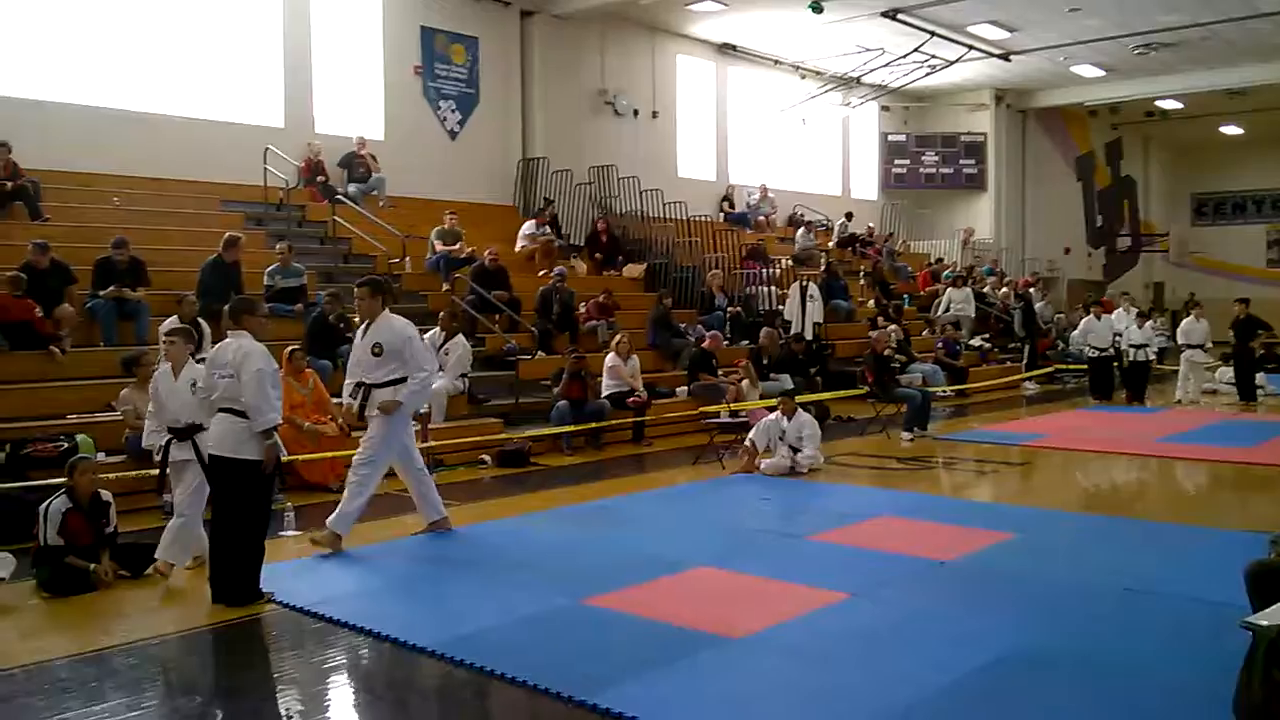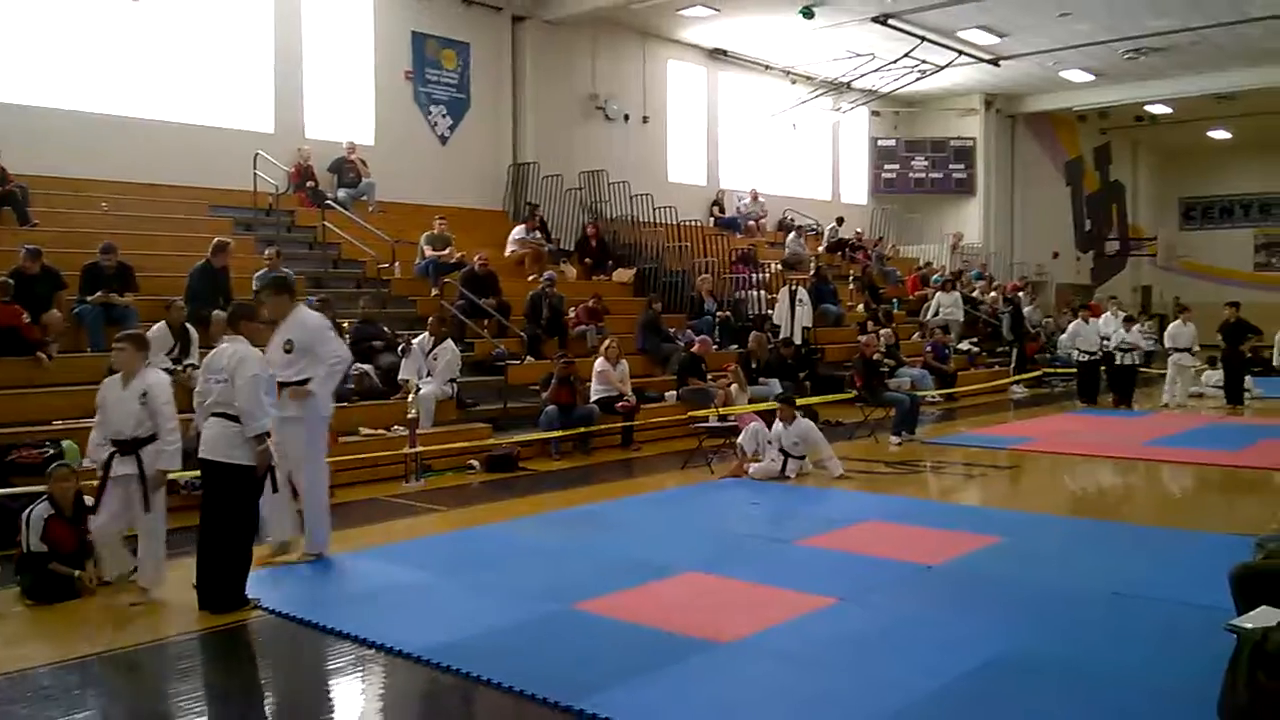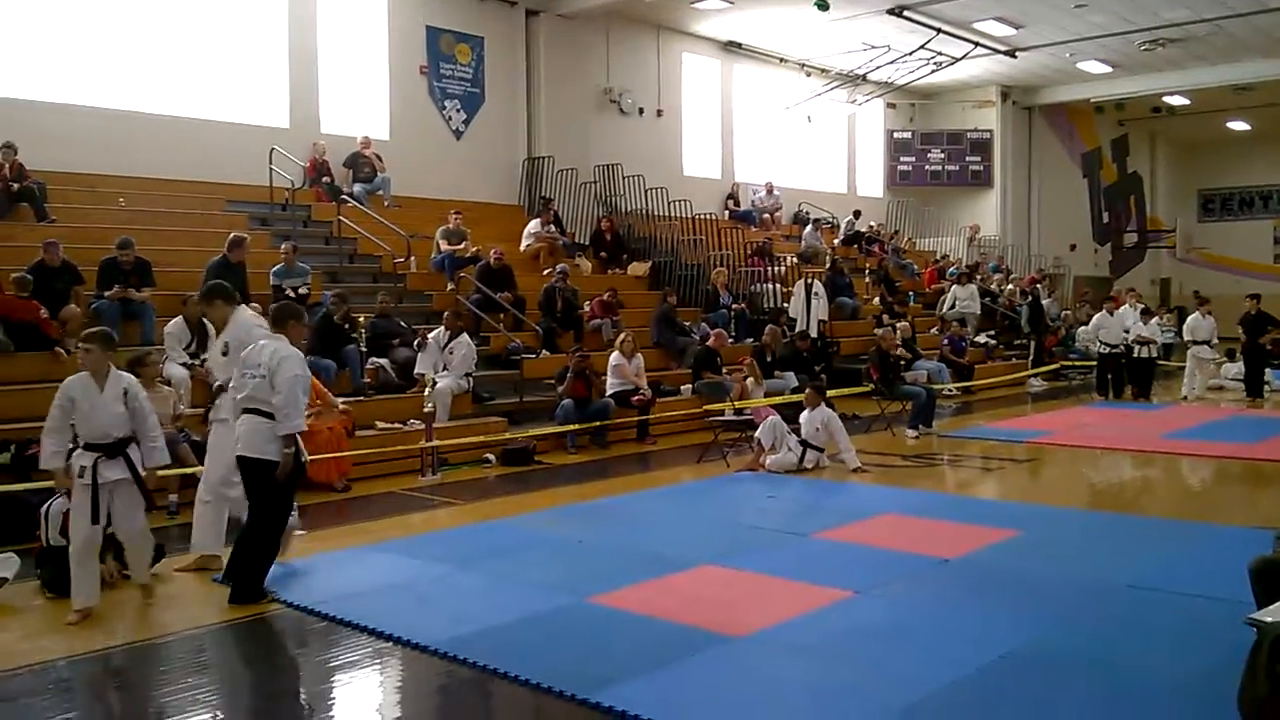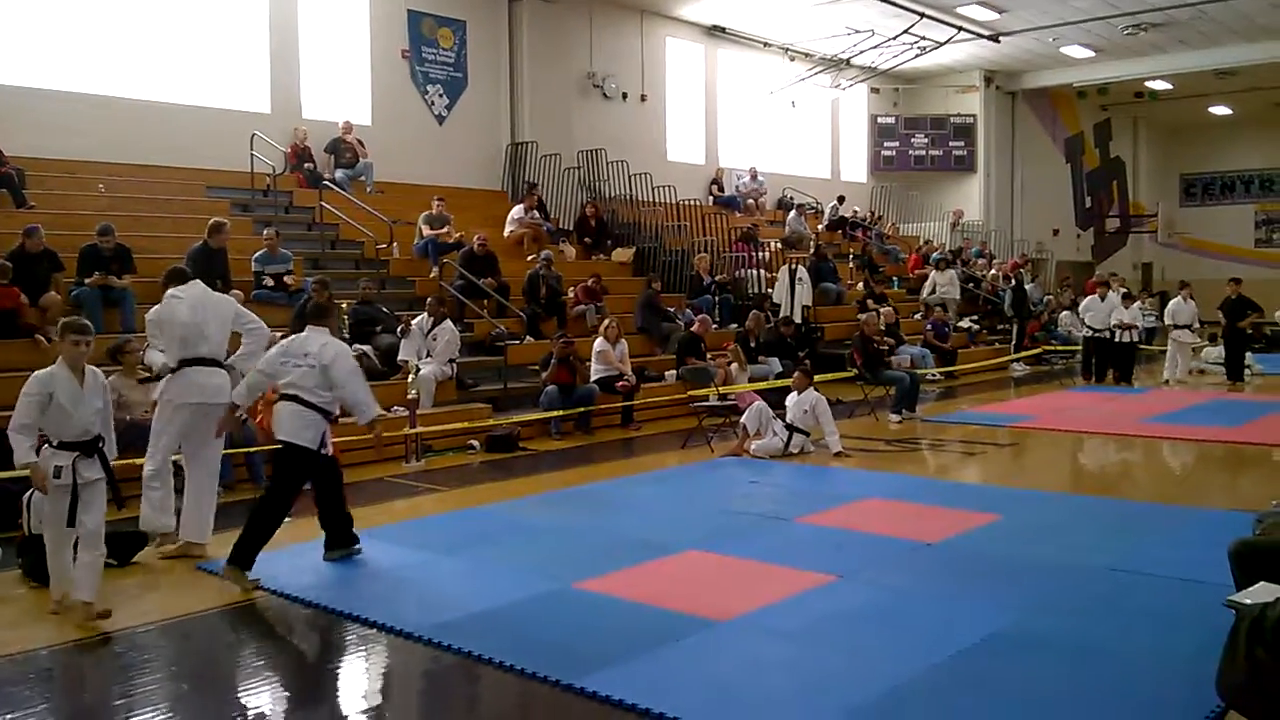
dt=0.4s
person 1, frame 1
left shoulder: (217, 352)
right shoulder: (253, 352)
left elbow: (206, 398)
right elbow: (258, 401)
right wrist: (270, 442)
left hip: (222, 441)
right hip: (248, 442)
left knee: (224, 517)
right knee: (250, 519)
left ankle: (222, 589)
right ankle: (242, 591)
person 1, frame 2
left shoulder: (213, 356)
right shoulder: (249, 357)
left elbow: (201, 402)
right elbow: (251, 406)
right wrist: (262, 446)
left hip: (213, 445)
right hip: (240, 446)
left knee: (213, 522)
right knee: (238, 524)
left ankle: (209, 595)
right ankle: (227, 597)
person 1, frame 3
left shoulder: (251, 352)
right shoulder: (290, 356)
left elbow: (238, 397)
right elbow: (287, 406)
right wrist: (289, 450)
left hip: (248, 437)
right hip: (272, 443)
left knee: (260, 513)
right knee: (268, 518)
left ankle: (237, 577)
right ankle: (246, 589)
person 1, frame 4
left shoulder: (288, 344)
right shoulder: (336, 349)
left elbow: (257, 377)
right elbow: (354, 390)
left wrist: (232, 411)
right wrist: (373, 425)
left hip: (288, 417)
right hip: (308, 425)
left knee: (329, 480)
right knee: (278, 497)
left ankle: (340, 542)
right ankle: (238, 562)
person 2, frame 1
left shoulder: (401, 329)
right shoulder: (363, 330)
left elbow: (426, 370)
right elbow: (354, 370)
left wrist: (398, 401)
right wrist: (349, 401)
left hip: (391, 405)
right hip: (372, 403)
left knee: (365, 464)
right knee: (409, 463)
left ankle: (335, 532)
right ankle: (438, 517)
person 2, frame 2
left shoulder: (312, 323)
right shoulder: (283, 327)
left elbow: (341, 356)
left wrist: (311, 389)
right wrist: (276, 398)
left hip: (307, 408)
right hip: (284, 408)
left knee: (310, 477)
right knee: (272, 471)
left ankle: (316, 546)
right ankle: (282, 537)
person 2, frame 3
left shoulder: (246, 323)
right shoulder: (231, 327)
right hip: (229, 410)
left knee: (223, 482)
right knee: (211, 485)
right ankle: (207, 552)
person 2, frame 4
left shoulder: (175, 296)
right shoulder: (224, 302)
left elbow: (181, 322)
right elbow: (259, 331)
left wrist: (169, 361)
right wrist: (235, 363)
left hip: (185, 382)
right hip: (218, 383)
left knee: (158, 457)
right knee: (204, 466)
left ankle: (162, 528)
right ankle: (195, 540)
person 3, frame 1
left shoulder: (202, 375)
right shoulder: (159, 377)
right elbow: (154, 415)
right wrist: (155, 447)
left hip: (198, 447)
right hip: (172, 446)
left knee: (186, 506)
right knee: (185, 505)
left ankle: (167, 559)
right ankle: (199, 551)
person 3, frame 2
left shoulder: (155, 385)
right shoulder: (108, 386)
left elbow: (169, 429)
right elbow: (100, 427)
left wrist: (163, 468)
right wrist: (100, 462)
left hip: (145, 461)
right hip: (116, 461)
left knee: (149, 526)
right knee: (102, 526)
left ankle: (147, 583)
right ankle: (117, 571)
person 3, frame 3
left shoulder: (128, 384)
right shoulder: (71, 387)
left elbow: (148, 426)
right elbow: (55, 430)
left wrist: (151, 465)
right wrist: (57, 469)
left hip: (124, 463)
right hip: (88, 467)
left knee: (134, 530)
right knee: (83, 538)
left ankle: (143, 578)
right ankle: (83, 602)
person 3, frame 4
left shoulder: (97, 378)
right shoulder: (43, 381)
right elbow: (20, 427)
left wrist: (108, 457)
right wrist: (32, 465)
left hip: (93, 462)
right hip: (60, 463)
left knee: (93, 532)
right knee: (59, 534)
left ankle: (85, 602)
right ankle: (61, 592)
